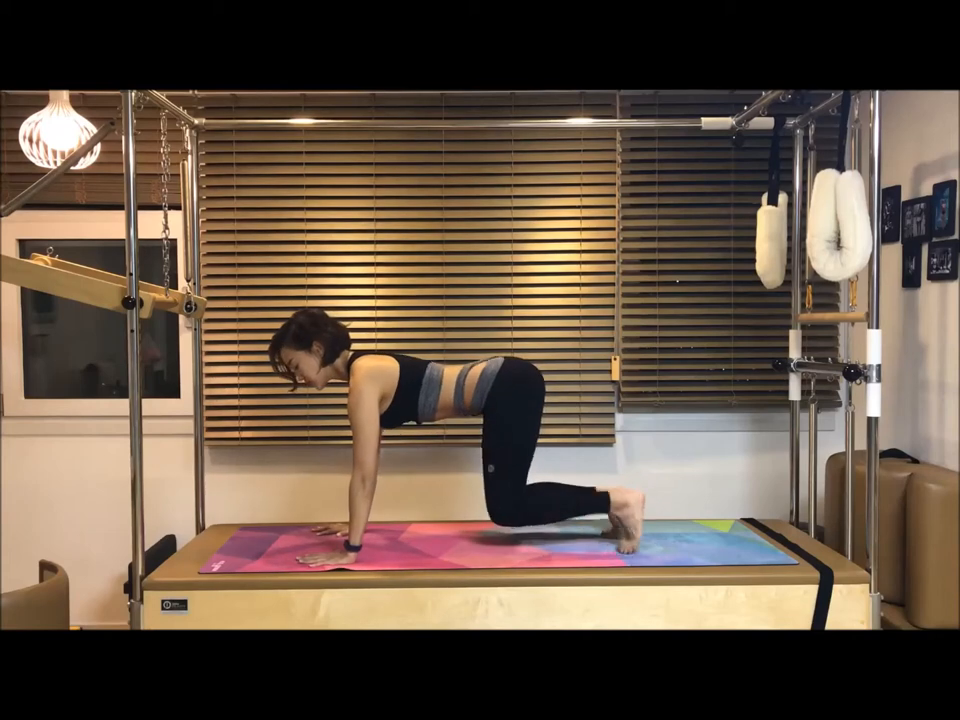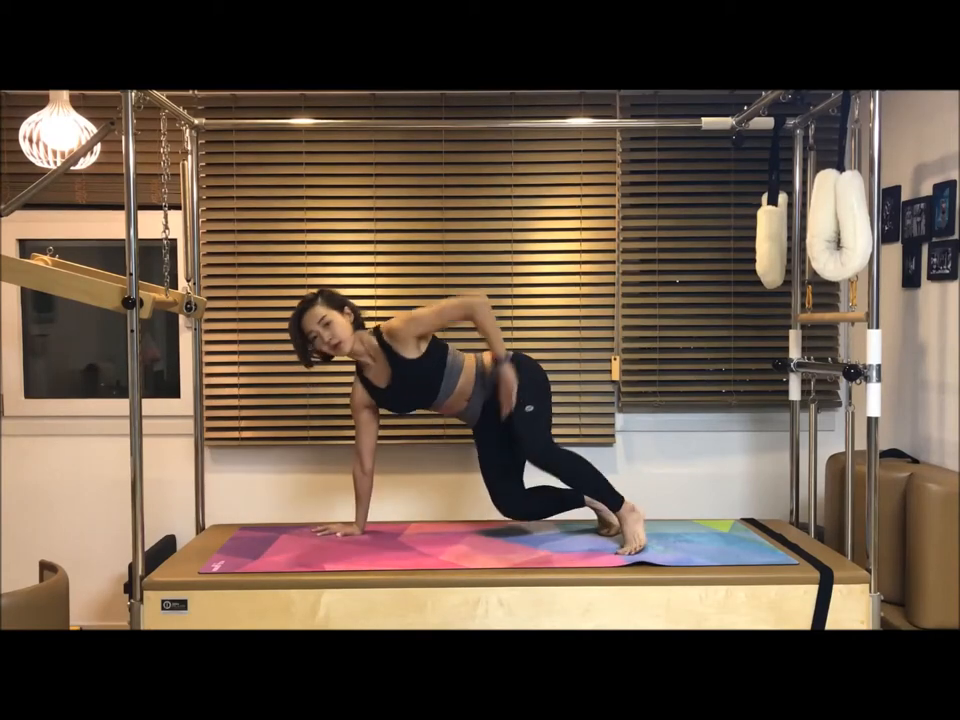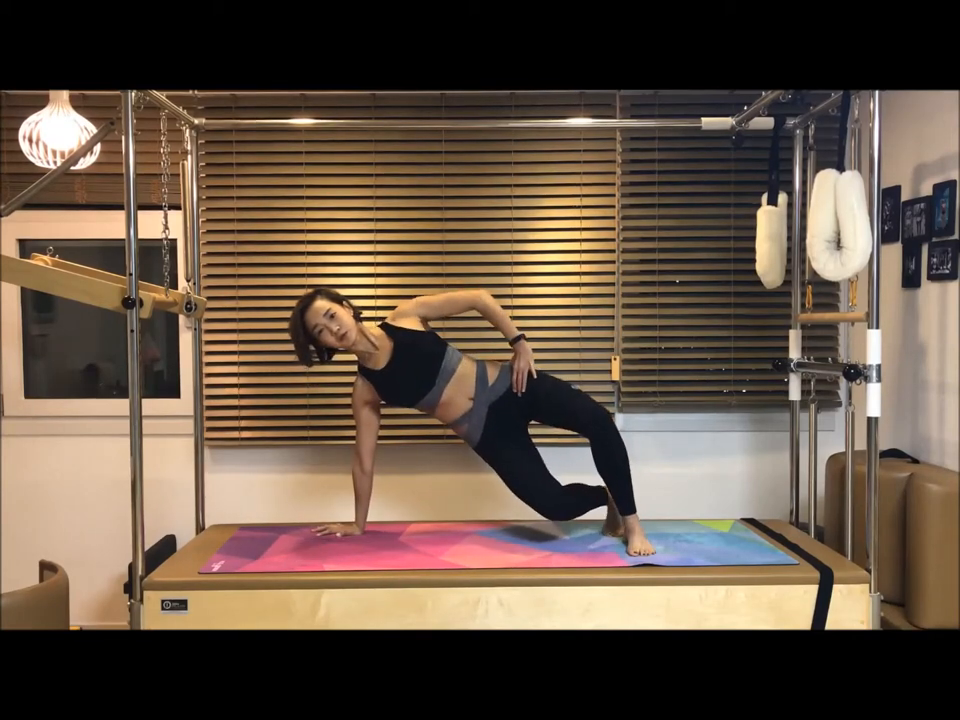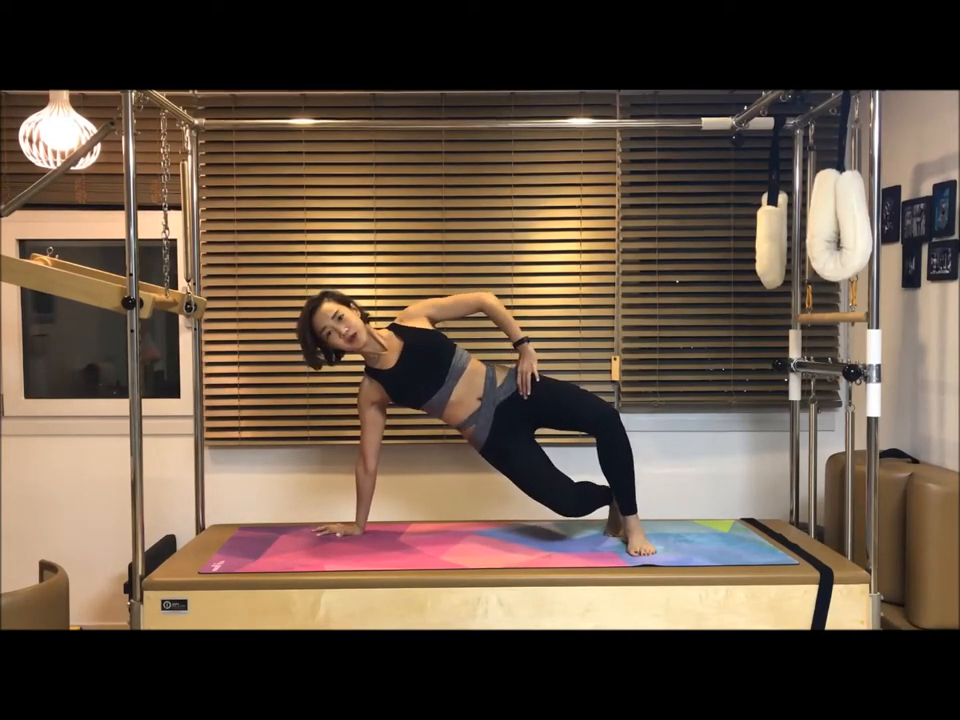
dt=1s
person 1, frame 1
left shoulder: (362, 380)
right shoulder: (367, 371)
left elbow: (364, 472)
right elbow: (368, 465)
left wrist: (351, 548)
right wrist: (355, 524)
left hip: (510, 387)
right hip: (507, 383)
left knee: (505, 507)
right knee: (506, 494)
left ankle: (619, 502)
right ankle: (612, 498)
person 1, frame 2
left shoulder: (399, 334)
right shoulder: (362, 391)
left elbow: (475, 303)
right elbow: (364, 460)
left wrist: (503, 363)
right wrist: (359, 523)
left hip: (514, 376)
right hip: (485, 416)
left knee: (536, 447)
right knee: (513, 505)
left ankle: (625, 509)
right ankle: (593, 499)
person 1, frame 3
left shoulder: (405, 316)
right shoulder: (365, 389)
left elbow: (479, 298)
right elbow: (364, 460)
left wrist: (519, 342)
right wrist: (358, 523)
left hip: (509, 386)
right hip: (488, 432)
left knee: (597, 420)
right knee: (553, 505)
left ankle: (631, 521)
right ankle: (607, 496)
person 1, frame 4
left shoulder: (413, 319)
right shoulder: (372, 390)
left elbow: (484, 300)
right elbow: (368, 461)
left wrist: (523, 344)
right wrist: (358, 523)
left hip: (514, 390)
right hip: (493, 434)
left knee: (604, 418)
right knee: (566, 501)
left ankle: (631, 521)
right ankle: (611, 496)
